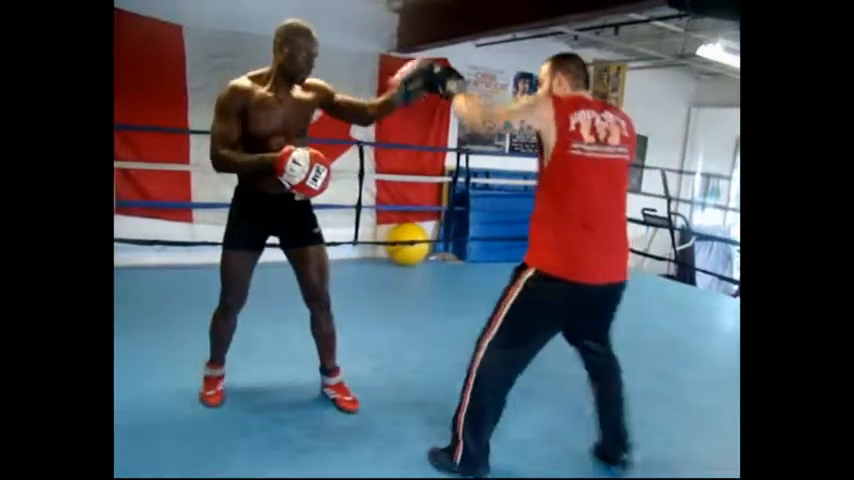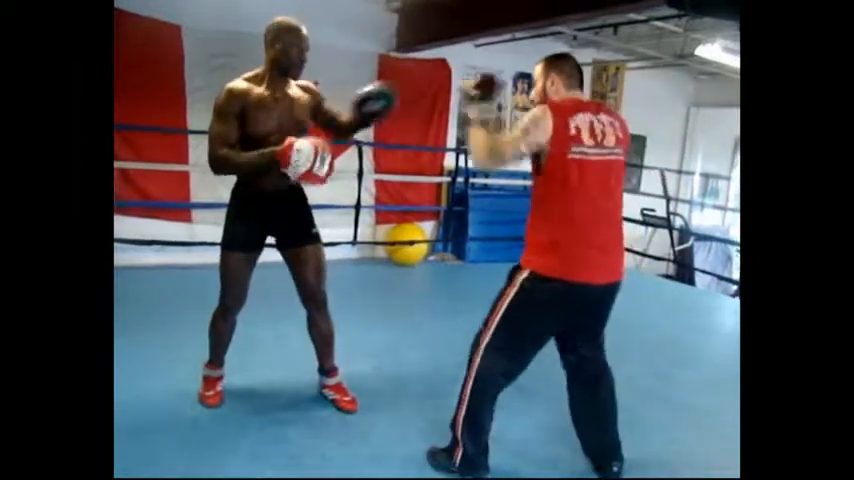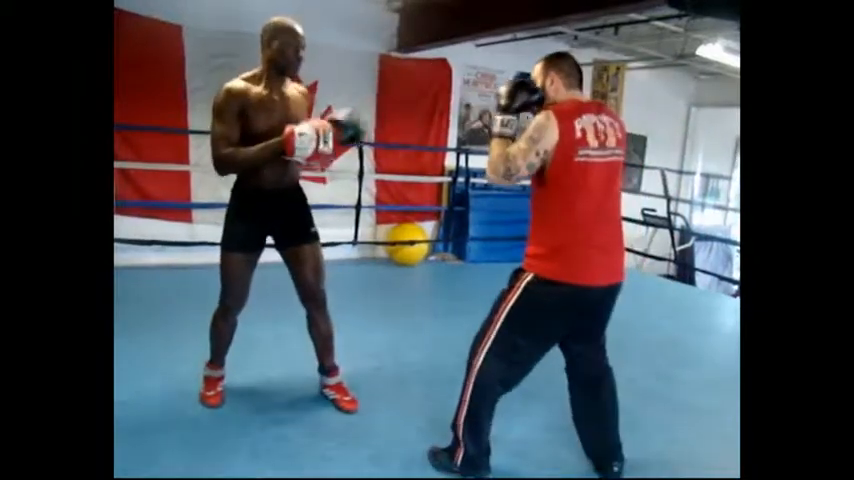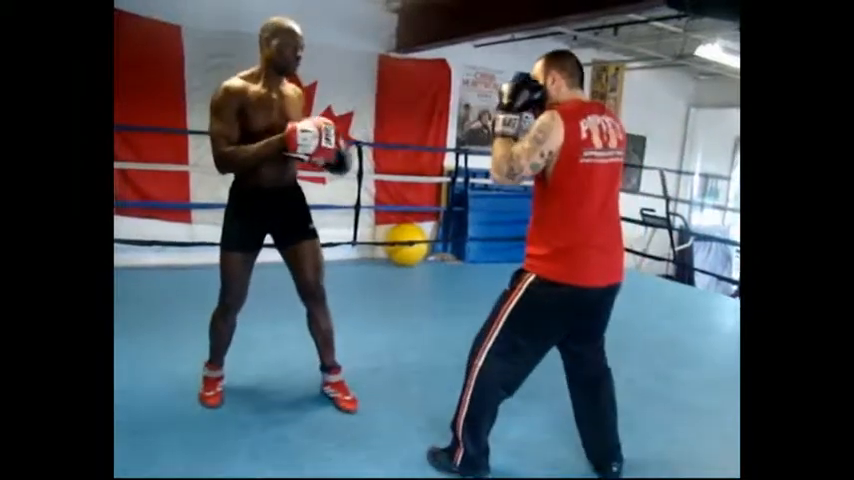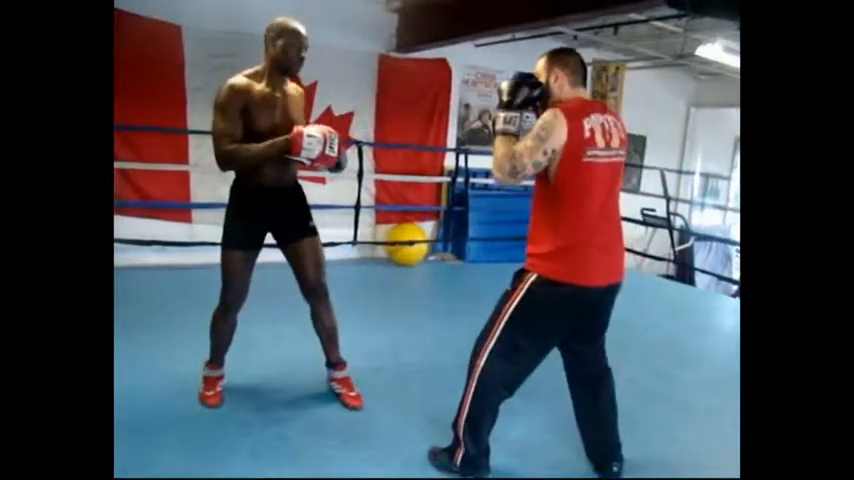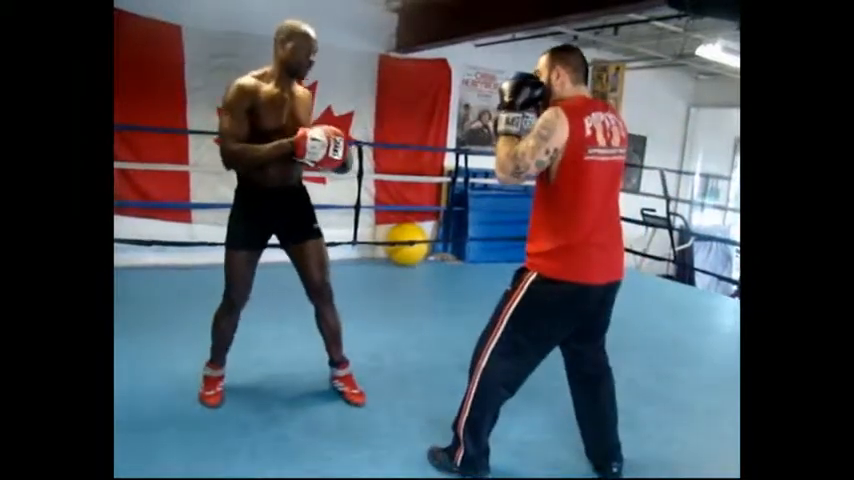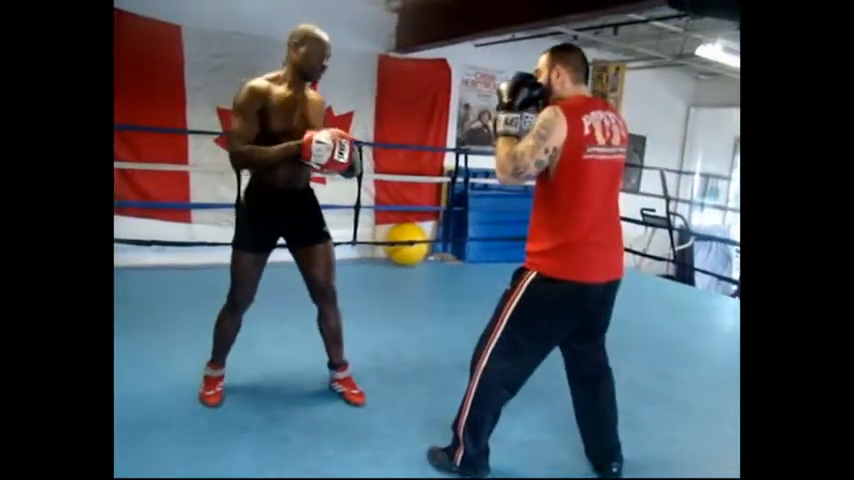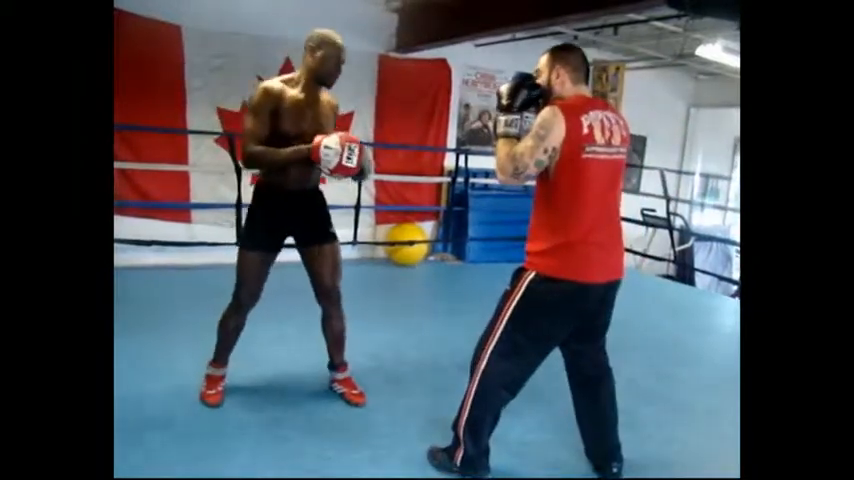
dt=0.1s
person 1, frame 1
left shoulder: (552, 110)
right shoulder: (623, 123)
left elbow: (480, 116)
left wrist: (452, 88)
left hip: (557, 269)
right hip: (611, 271)
left knee: (494, 355)
right knee: (599, 354)
person 1, frame 2
left shoulder: (548, 116)
right shoulder: (616, 123)
left elbow: (488, 156)
left wrist: (477, 108)
left hip: (552, 270)
right hip: (606, 271)
left knee: (492, 357)
right knee: (588, 360)
person 1, frame 3
left shoulder: (552, 121)
right shoulder: (612, 123)
left elbow: (501, 173)
left wrist: (506, 116)
left hip: (555, 272)
right hip: (606, 273)
left knee: (491, 357)
right knee: (590, 363)
person 1, frame 4
left shoulder: (556, 121)
right shoulder: (611, 124)
left elbow: (505, 172)
left wrist: (508, 115)
left hip: (556, 273)
right hip: (605, 273)
left knee: (492, 358)
right knee: (589, 363)
person 1, frame 5
left shoulder: (558, 119)
right shoulder: (612, 122)
left elbow: (507, 171)
left wrist: (509, 113)
left hip: (558, 273)
right hip: (605, 273)
left knee: (494, 359)
right knee: (590, 363)
person 1, frame 6
left shoulder: (560, 118)
right shoulder: (613, 120)
left elbow: (510, 171)
left wrist: (510, 114)
left hip: (558, 271)
right hip: (605, 271)
left knee: (496, 359)
right knee: (590, 362)
person 1, frame 7
left shoulder: (559, 116)
right shoulder: (614, 120)
left elbow: (510, 171)
left wrist: (509, 114)
left hip: (558, 271)
right hip: (605, 271)
left knee: (498, 360)
right knee: (590, 363)
person 1, frame 8
left shoulder: (558, 116)
right shoulder: (614, 120)
left elbow: (510, 172)
left wrist: (509, 116)
left hip: (557, 271)
right hip: (605, 271)
left knee: (498, 361)
right knee: (591, 363)
person 2, frame 1
left shoulder: (317, 93)
right shoulder: (240, 93)
left elbow: (370, 112)
right elbow: (220, 156)
left wrist: (398, 94)
right wrist: (270, 160)
left hip: (295, 204)
right hip: (251, 205)
left knee: (320, 298)
right knee: (231, 301)
left ankle: (331, 377)
right ankle: (214, 372)
person 2, frame 2
left shoulder: (307, 94)
right shoulder: (237, 94)
left elbow: (340, 128)
right elbow: (218, 159)
left wrist: (364, 114)
right wrist: (274, 155)
left hip: (292, 203)
right hip: (249, 205)
left knee: (316, 297)
right knee: (231, 302)
left ankle: (330, 378)
right ankle: (213, 372)
person 2, frame 3
left shoulder: (300, 93)
right shoulder: (236, 94)
right elbow: (222, 161)
left wrist: (329, 139)
right wrist: (279, 144)
left hip: (291, 201)
right hip: (249, 204)
left knee: (315, 296)
right knee: (232, 302)
left ankle: (330, 377)
right ankle: (214, 372)
person 2, frame 4
left shoulder: (295, 93)
right shoulder: (234, 92)
right elbow: (223, 159)
left wrist: (318, 148)
right wrist: (281, 141)
left hip: (290, 199)
right hip: (247, 202)
left knee: (315, 293)
right knee: (231, 301)
left ankle: (331, 375)
right ankle: (214, 372)
person 2, frame 5
left shoulder: (297, 93)
right shoulder: (237, 90)
right elbow: (225, 156)
left wrist: (319, 149)
right wrist: (284, 144)
left hip: (290, 199)
right hip: (248, 201)
left knee: (317, 290)
right knee: (232, 300)
left ankle: (337, 372)
right ankle: (213, 371)
person 2, frame 6
left shoulder: (304, 96)
right shoulder: (246, 90)
right elbow: (231, 155)
left wrist: (323, 151)
right wrist: (290, 145)
left hip: (295, 199)
right hip: (253, 201)
left knee: (322, 290)
right knee: (235, 299)
left ankle: (340, 371)
right ankle: (214, 371)
person 2, frame 7
left shoulder: (316, 99)
right shoulder: (257, 93)
right elbow: (239, 155)
left wrist: (338, 157)
right wrist: (297, 148)
left hip: (302, 202)
right hip: (261, 202)
left knee: (326, 293)
right knee: (239, 300)
left ankle: (339, 372)
right ankle: (214, 371)
person 2, frame 8
left shoulder: (329, 104)
right shoulder: (271, 93)
right elbow: (250, 154)
right wrist: (307, 151)
left hip: (312, 202)
right hip: (271, 202)
left knee: (331, 294)
right knee: (244, 299)
left ankle: (340, 372)
right ankle: (216, 371)
